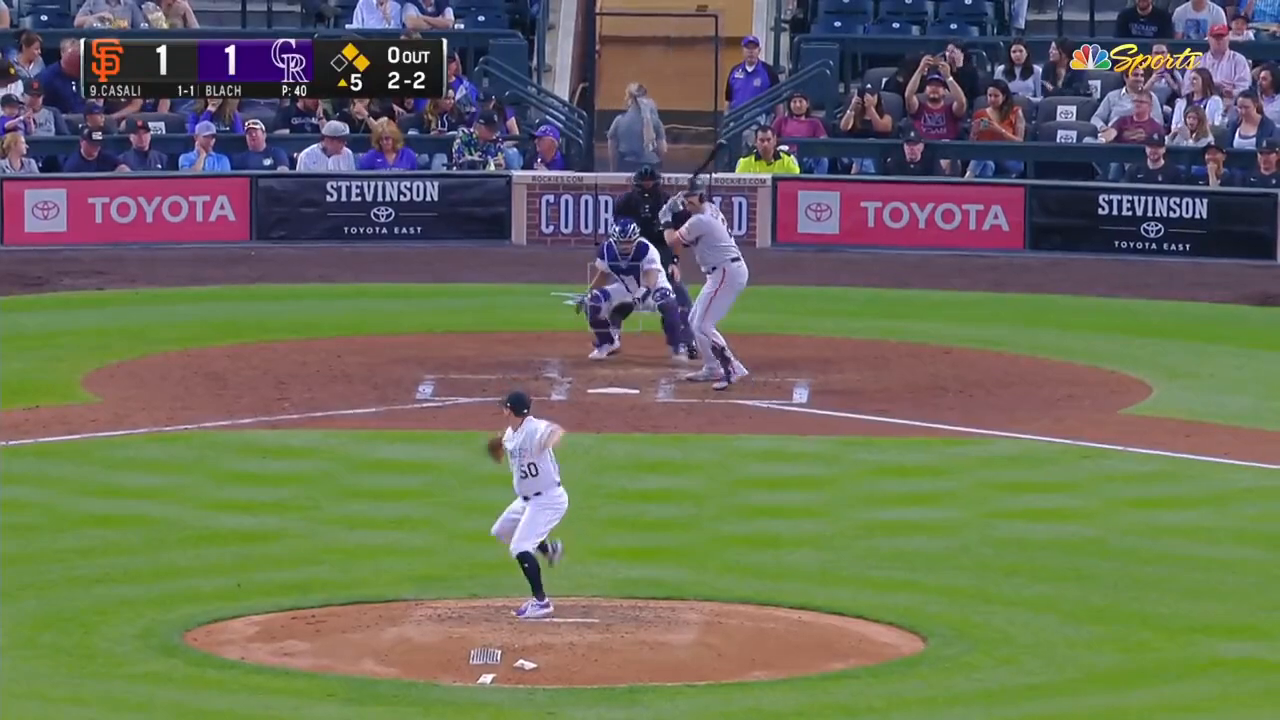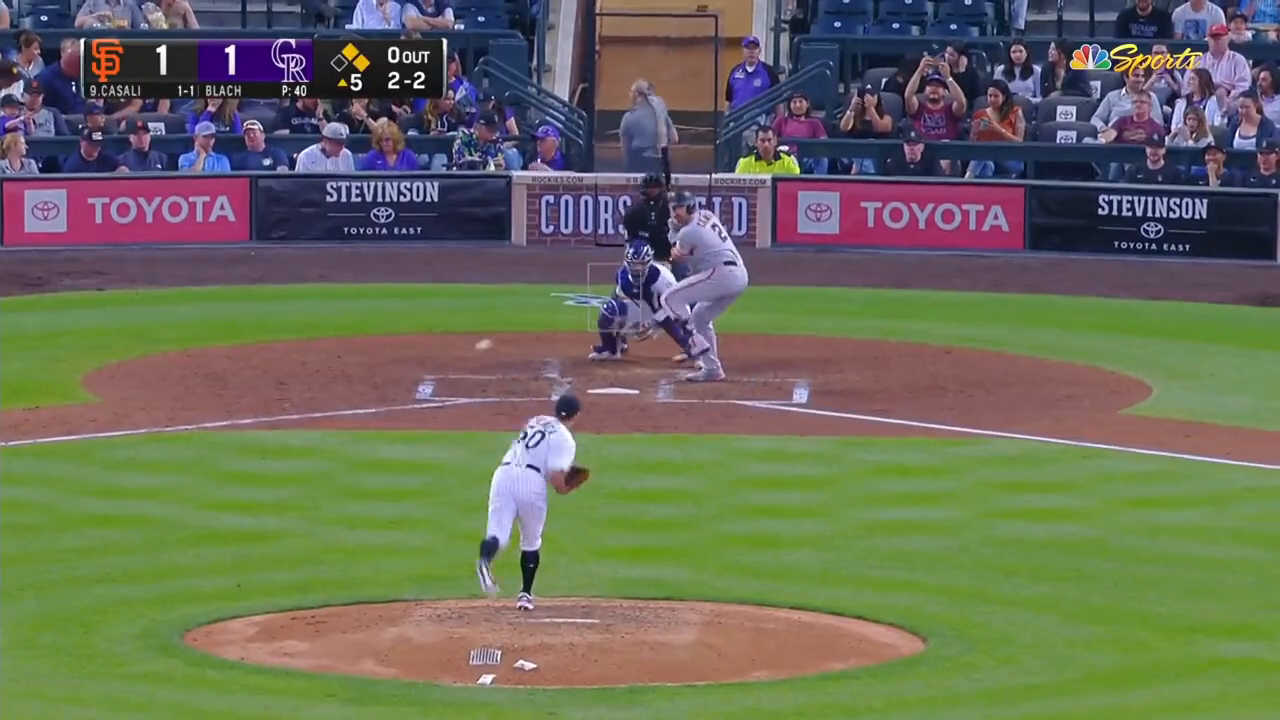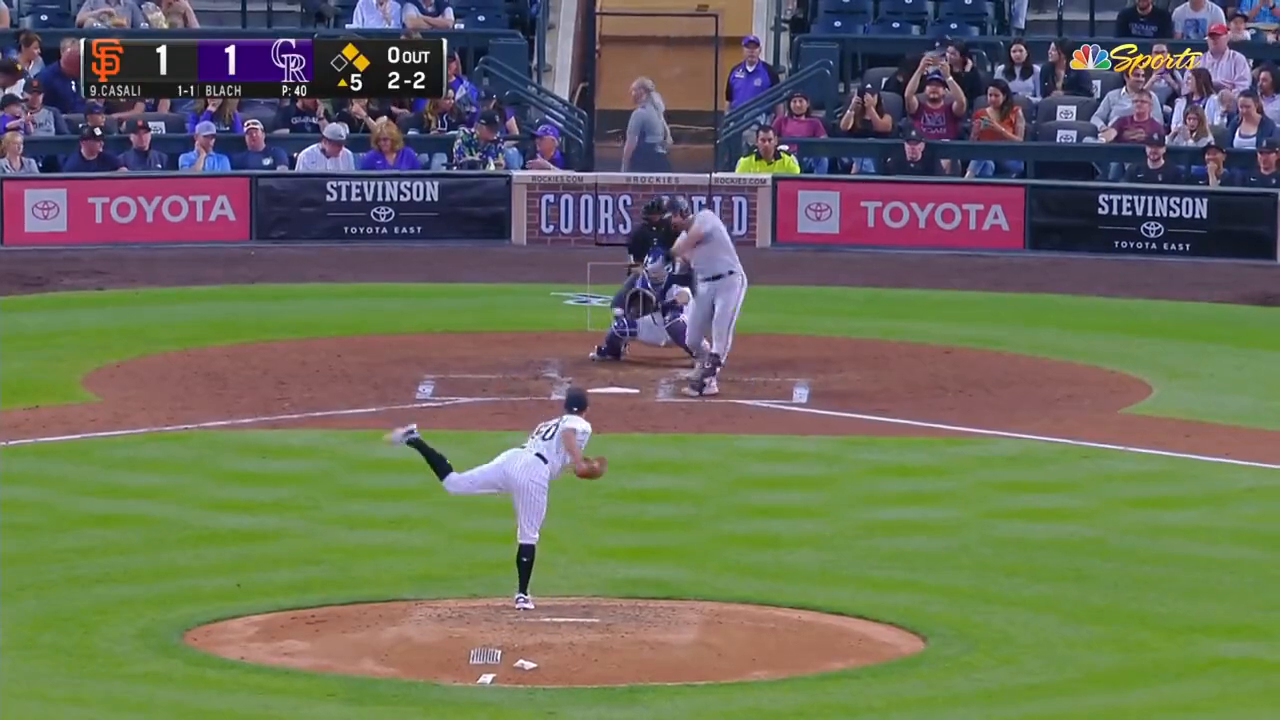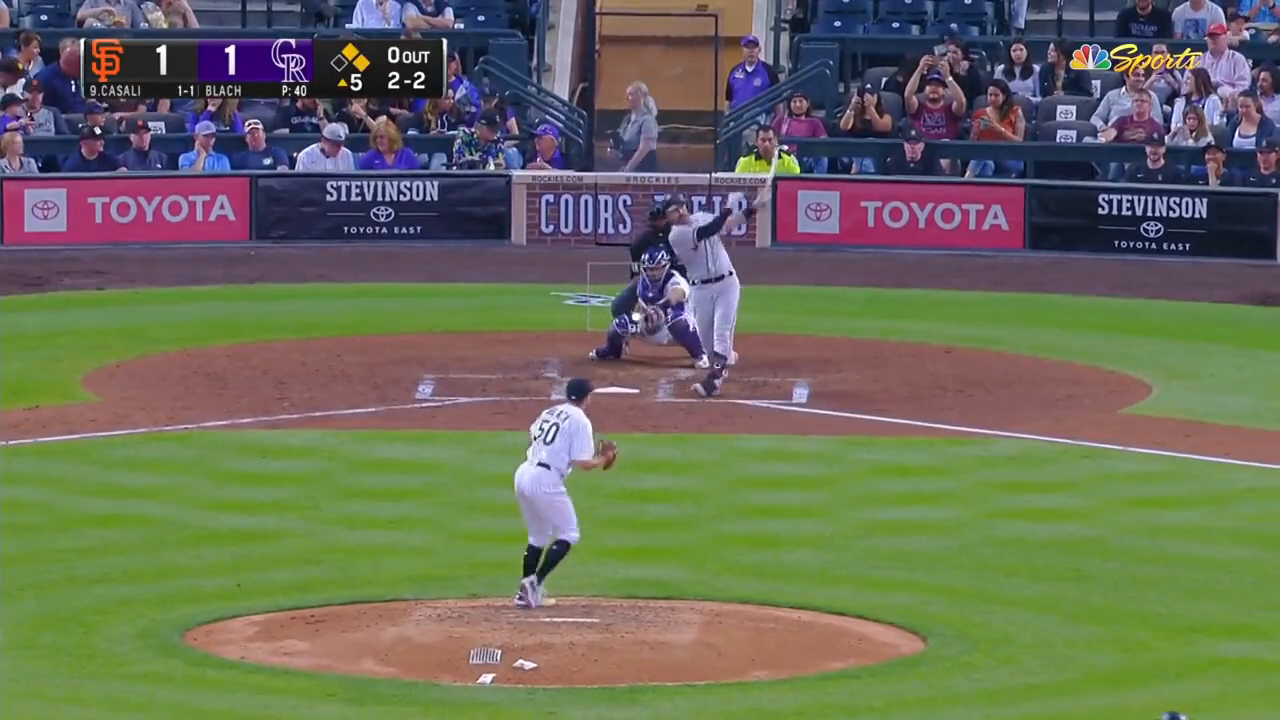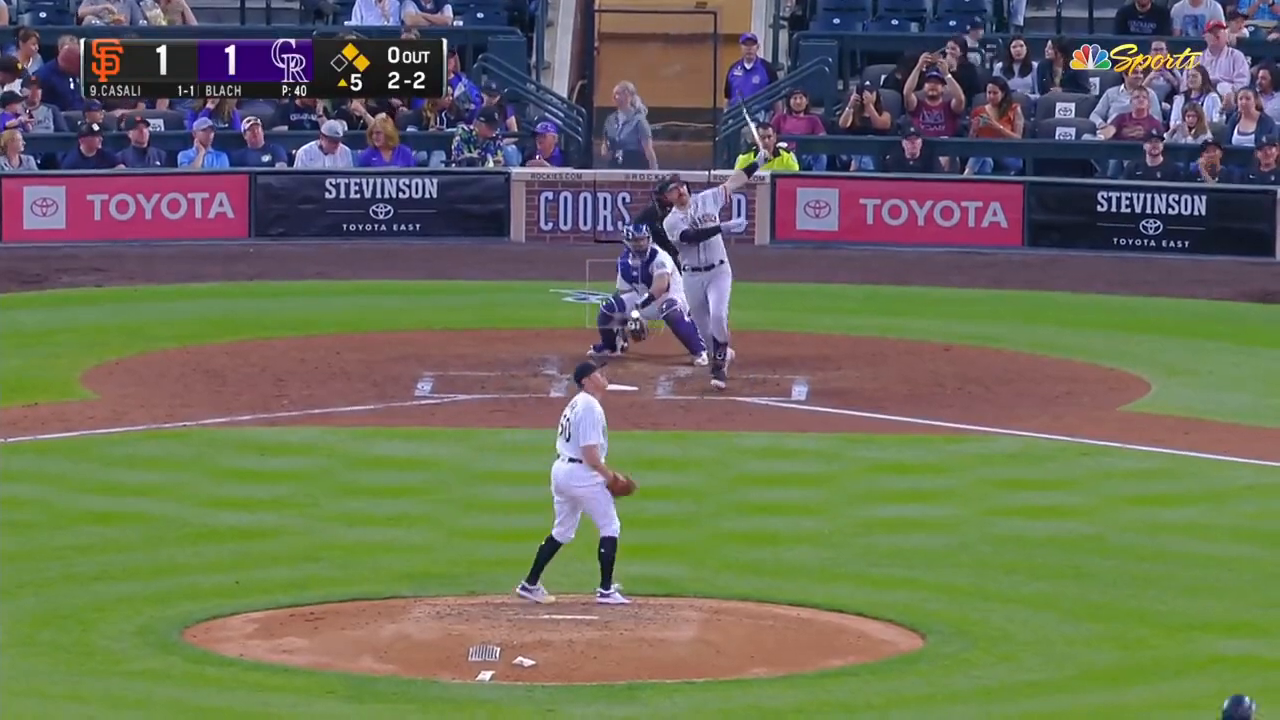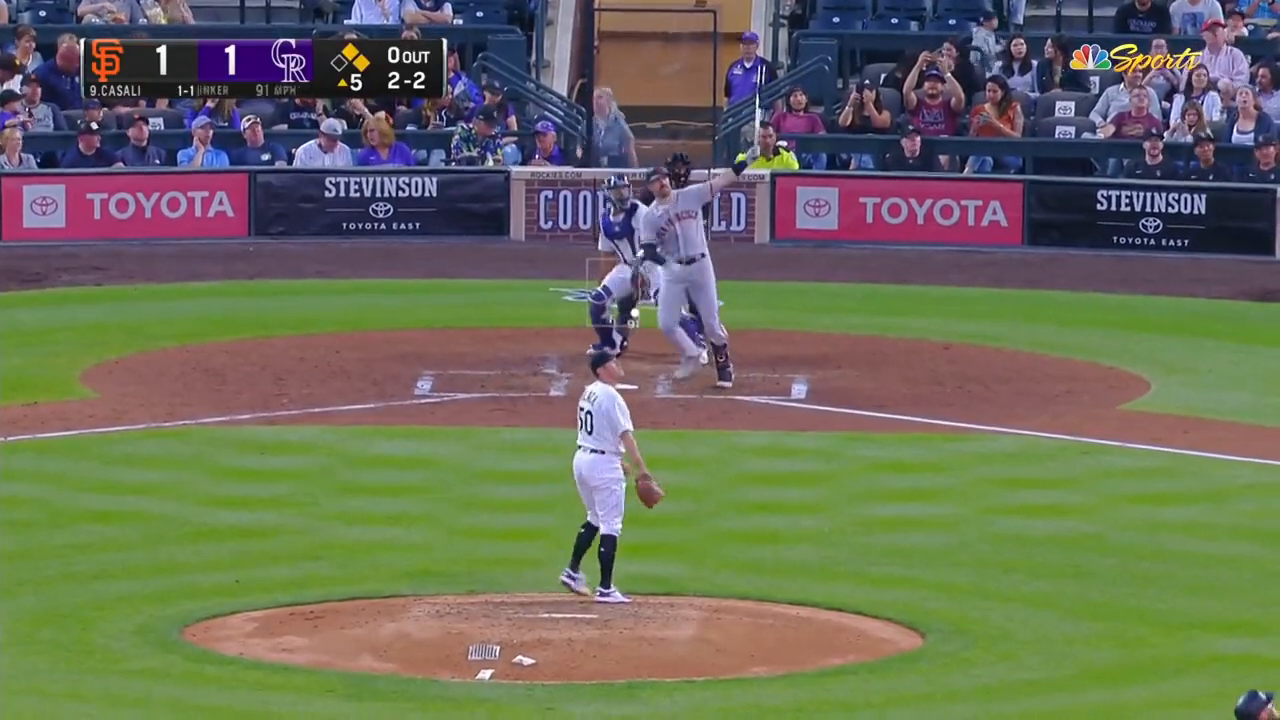
dt=0.3s
person 1, frame 1
left shoulder: (535, 428)
right shoulder: (512, 432)
left elbow: (556, 431)
left wrist: (547, 445)
right wrist: (499, 446)
left hip: (549, 500)
right hip: (530, 499)
left knee: (521, 547)
right knee: (500, 532)
left ankle: (541, 601)
right ankle: (548, 548)
person 1, frame 2
left shoulder: (539, 421)
right shoulder: (565, 440)
right elbow: (556, 479)
right wrist: (566, 486)
left hip: (505, 477)
right hip: (533, 484)
left knee: (497, 535)
right knee: (531, 544)
left ankle: (485, 561)
right ankle: (525, 595)
person 1, frame 3
left shoulder: (553, 422)
right shoulder: (582, 426)
right elbow: (568, 436)
right wrist: (580, 462)
left hip: (511, 462)
right hip: (532, 476)
left knee: (454, 483)
right knee: (528, 537)
left ankle: (413, 439)
right ankle: (522, 595)
person 1, frame 4
left shoulder: (550, 412)
right shoulder: (579, 421)
right elbow: (581, 463)
right wrist: (601, 460)
left hip: (523, 475)
right hip: (545, 482)
left knee: (538, 537)
right knee: (568, 535)
left ankle: (526, 591)
right ankle: (535, 581)
person 1, frame 5
left shoulder: (577, 402)
right shoulder: (590, 407)
right elbow: (590, 453)
left wrist: (601, 470)
right wrist: (609, 474)
left hip: (561, 469)
right hip: (581, 474)
left knee: (562, 531)
right knee: (610, 528)
left ankle: (530, 584)
right ankle: (605, 590)
person 1, frame 6
left shoulder: (588, 392)
right shoulder: (610, 396)
right elbow: (625, 436)
left wrist: (619, 461)
right wrist: (641, 468)
left hip: (581, 459)
right hip: (603, 464)
left knee: (595, 519)
right knee: (610, 526)
left ankle: (573, 572)
right ankle: (605, 589)
person 2, frame 1
left shoulder: (698, 220)
right shoulder: (710, 209)
left elbow: (672, 240)
left wrist: (665, 218)
right wrist: (675, 212)
left hip: (727, 272)
right hip: (734, 270)
left knee: (701, 326)
right knee: (697, 320)
left ankle: (733, 369)
right ankle: (713, 368)
person 2, frame 2
left shoulder: (688, 232)
right shoulder: (707, 215)
left elbow: (676, 256)
left wrist: (674, 236)
left hip: (722, 273)
right hip: (739, 276)
left knee: (669, 299)
right knee: (700, 317)
left ankle: (696, 343)
right ankle: (712, 368)
person 2, frame 3
left shoulder: (706, 216)
right shoulder: (682, 238)
left elbow: (680, 248)
left hip: (731, 282)
right hip: (705, 286)
left knee: (720, 334)
right knee: (692, 338)
left ankle: (708, 382)
right ankle: (708, 364)
person 2, frame 4
left shoulder: (704, 218)
right shoulder: (676, 235)
left elbow: (732, 223)
right elbow: (707, 231)
left wrist: (755, 206)
right wrist: (727, 210)
left hip: (727, 283)
right hip: (701, 289)
left knee: (722, 334)
right knee: (708, 338)
left ankle: (714, 380)
right ankle: (727, 358)
person 2, frame 5
left shoulder: (708, 199)
right shoulder: (671, 221)
left elbow: (734, 182)
right elbow: (691, 237)
left wrist: (757, 162)
right wrist: (723, 227)
left hip: (719, 271)
right hip: (693, 276)
left knee: (718, 316)
right knee: (704, 326)
left ankle: (719, 367)
right ankle: (723, 355)
person 2, frame 6
left shoulder: (691, 195)
right shoulder: (649, 216)
left elbow: (722, 180)
right elbow: (647, 249)
left wrist: (747, 160)
right wrist: (664, 265)
left hip: (700, 265)
right hip: (672, 271)
left knee: (710, 320)
right knee: (666, 322)
left ankle: (725, 366)
right ankle: (691, 356)
